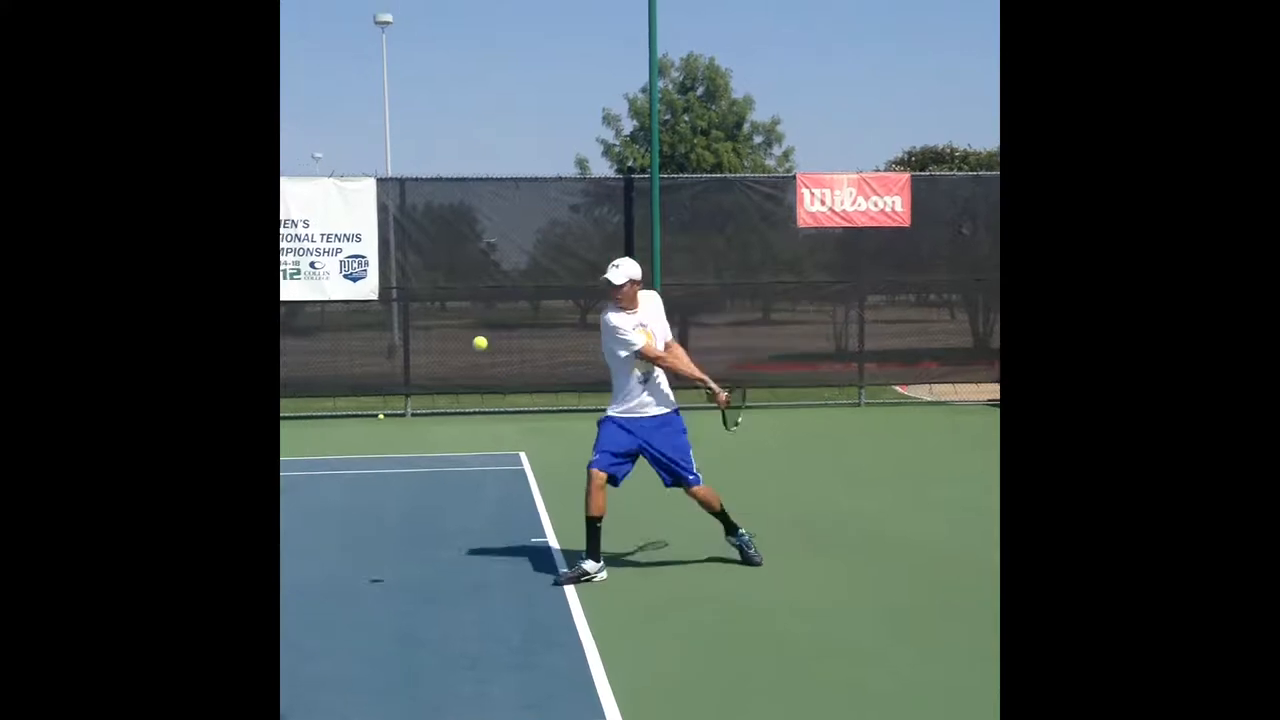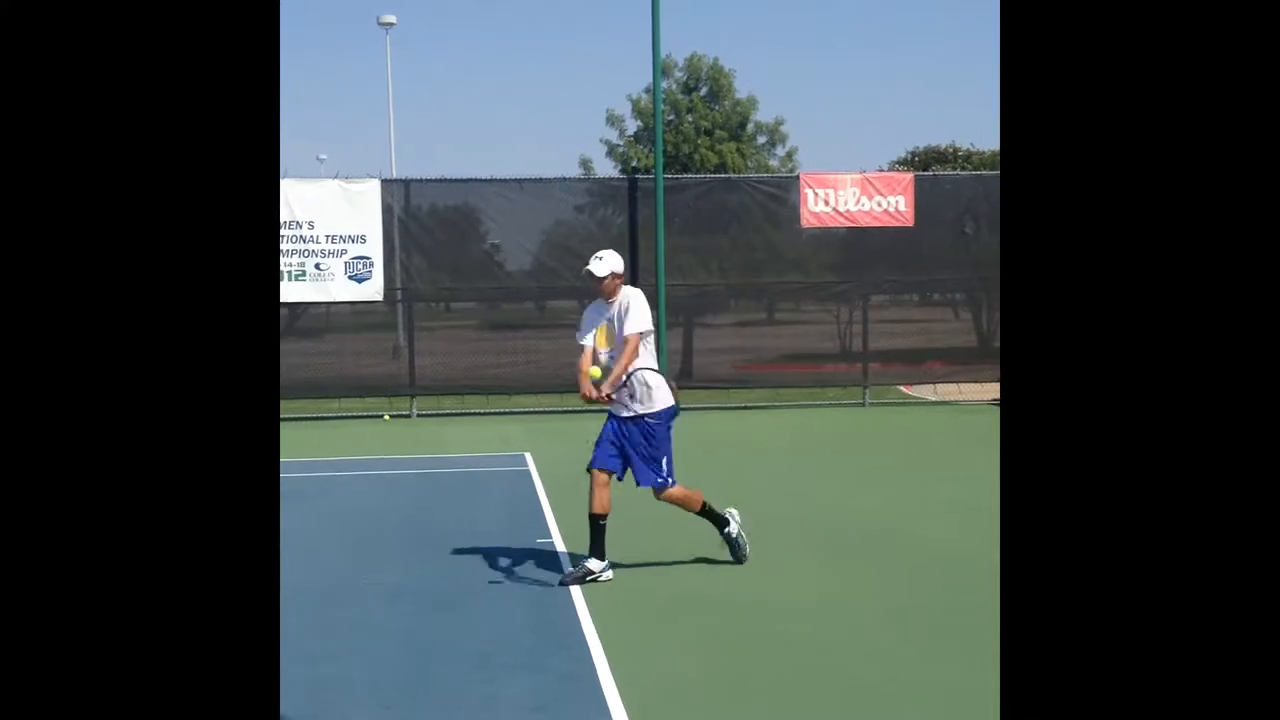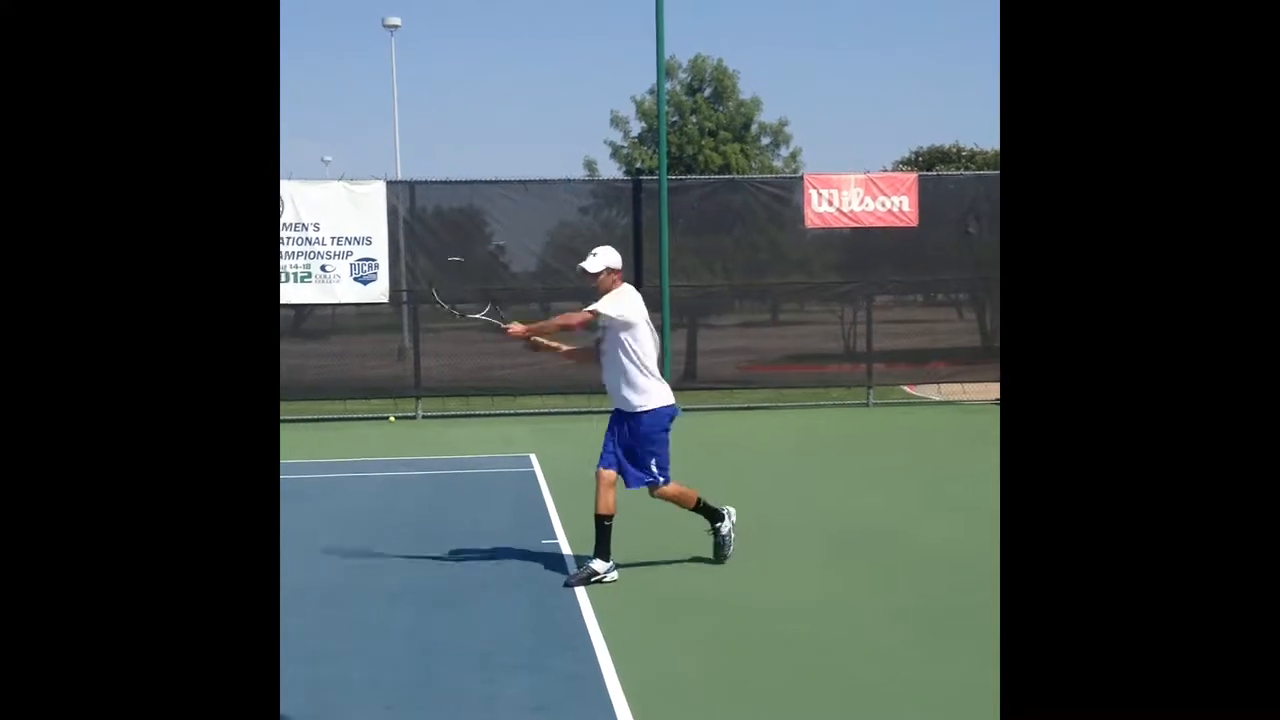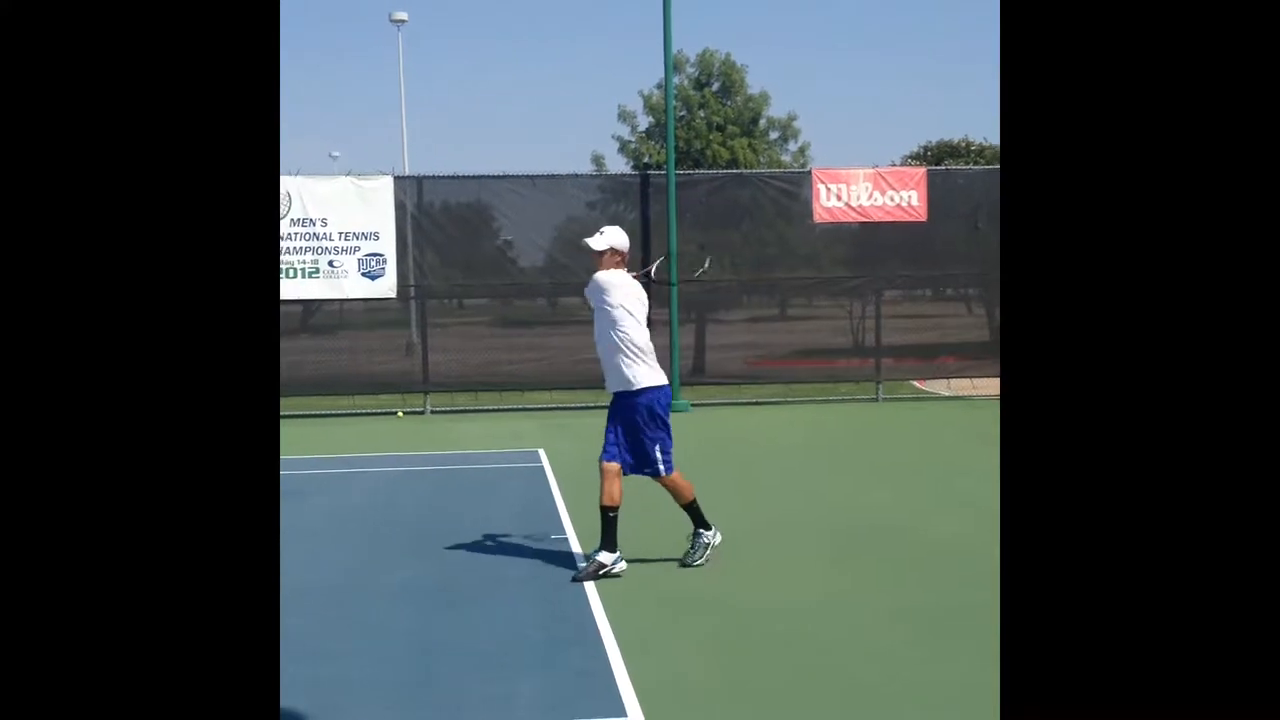
dt=0.1s
person 1, frame 1
left shoulder: (651, 300)
right shoulder: (612, 320)
left elbow: (672, 347)
right elbow: (656, 358)
left wrist: (705, 380)
right wrist: (703, 378)
left hip: (662, 415)
right hip: (622, 417)
left knee: (693, 486)
right knee: (597, 476)
left ankle: (736, 535)
right ankle: (593, 561)
person 1, frame 2
left shoulder: (632, 299)
right shoulder: (591, 313)
left elbow: (631, 349)
right elbow: (586, 358)
left wrist: (609, 383)
right wrist: (585, 384)
left hip: (651, 411)
right hip: (619, 412)
left knee: (664, 489)
right knee: (599, 475)
left ankle: (726, 524)
right ankle: (597, 561)
person 1, frame 3
left shoulder: (623, 297)
right shoulder: (610, 303)
left elbow: (576, 320)
right elbow: (599, 354)
left wrist: (528, 330)
right wrist: (549, 346)
left hip: (650, 408)
right hip: (627, 409)
left knee: (658, 486)
right knee: (606, 477)
left ankle: (719, 518)
right ankle: (603, 561)
person 1, frame 4
left shoulder: (602, 281)
right shoulder: (632, 285)
left elbow: (592, 298)
left hip: (645, 391)
right hip: (628, 391)
left knee: (662, 471)
right knee: (610, 467)
left ankle: (705, 531)
right ankle: (609, 553)
